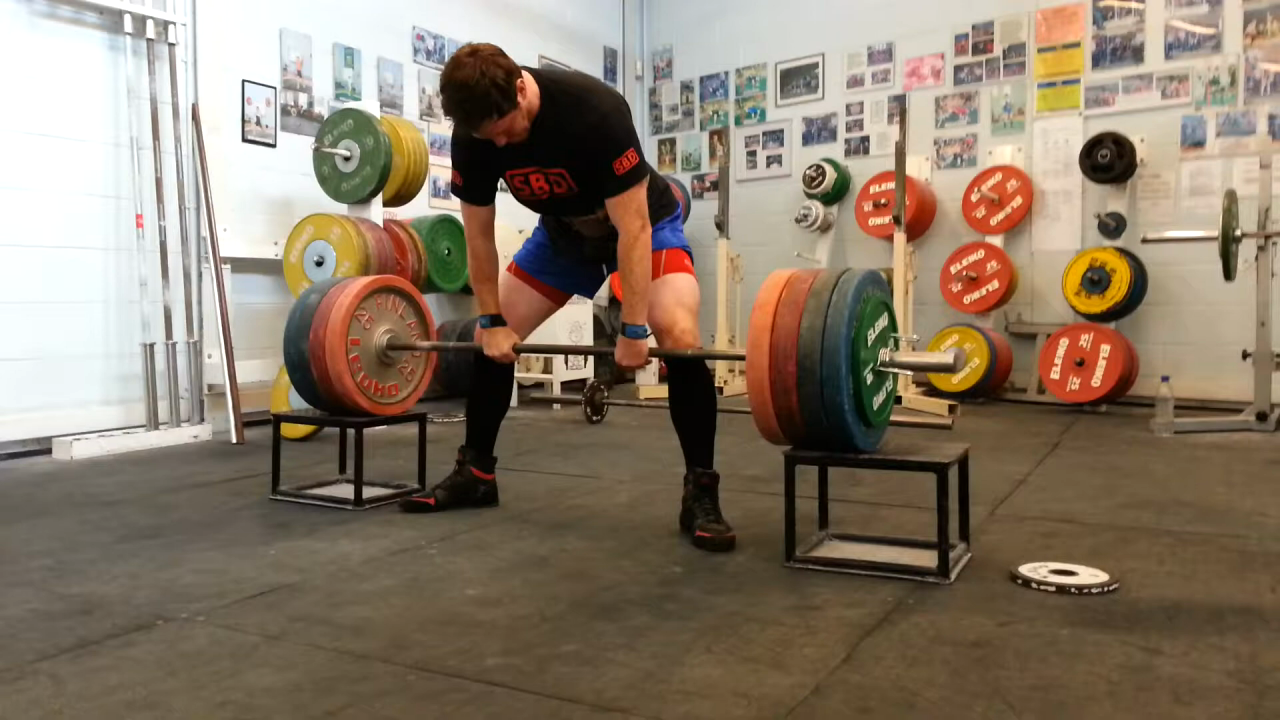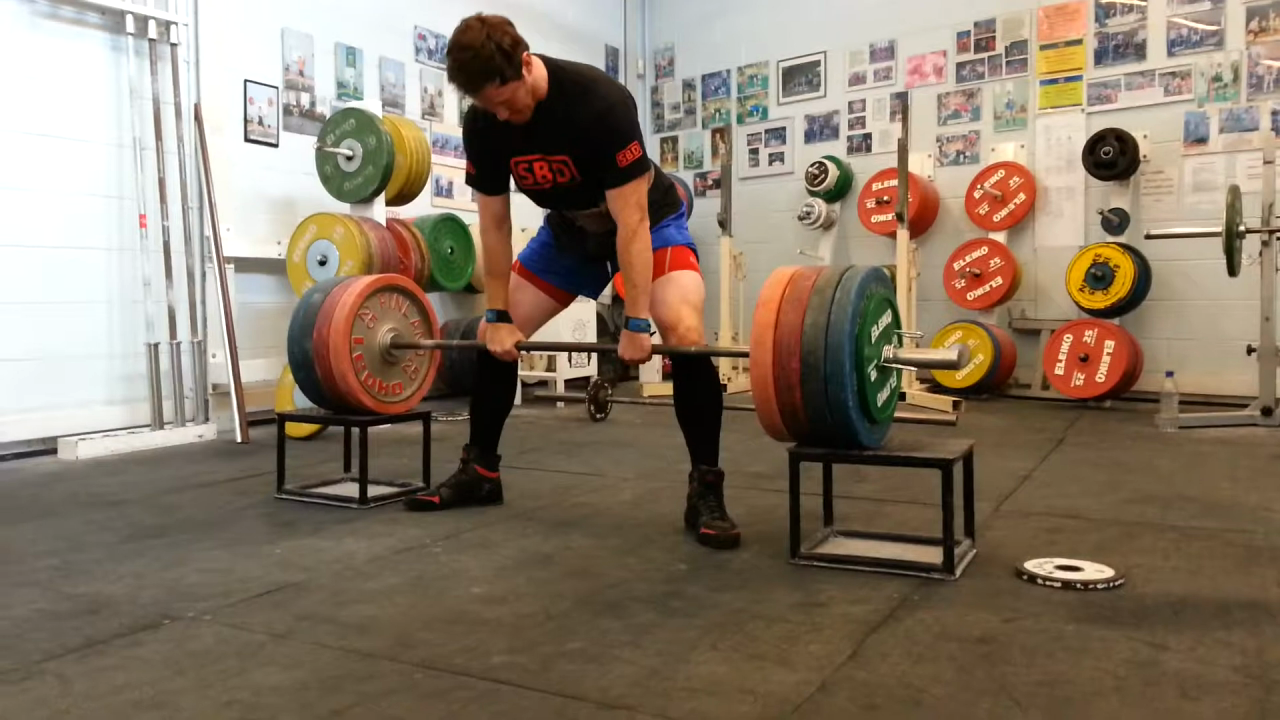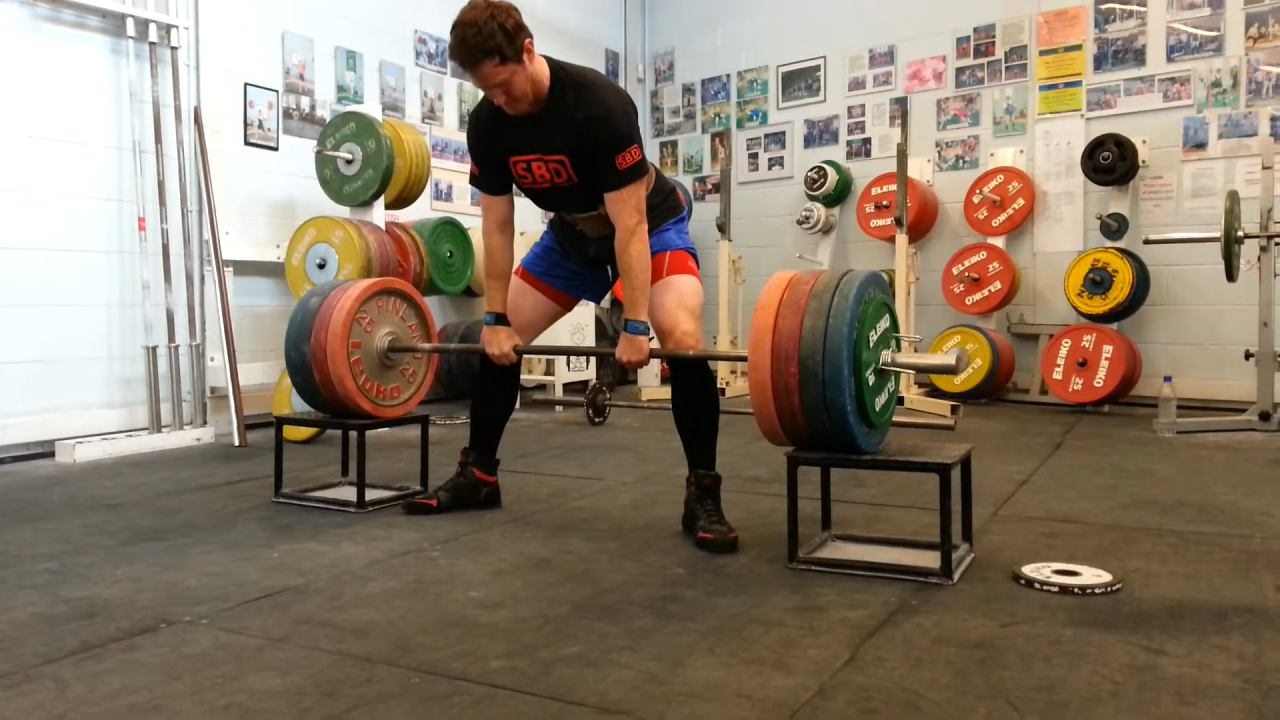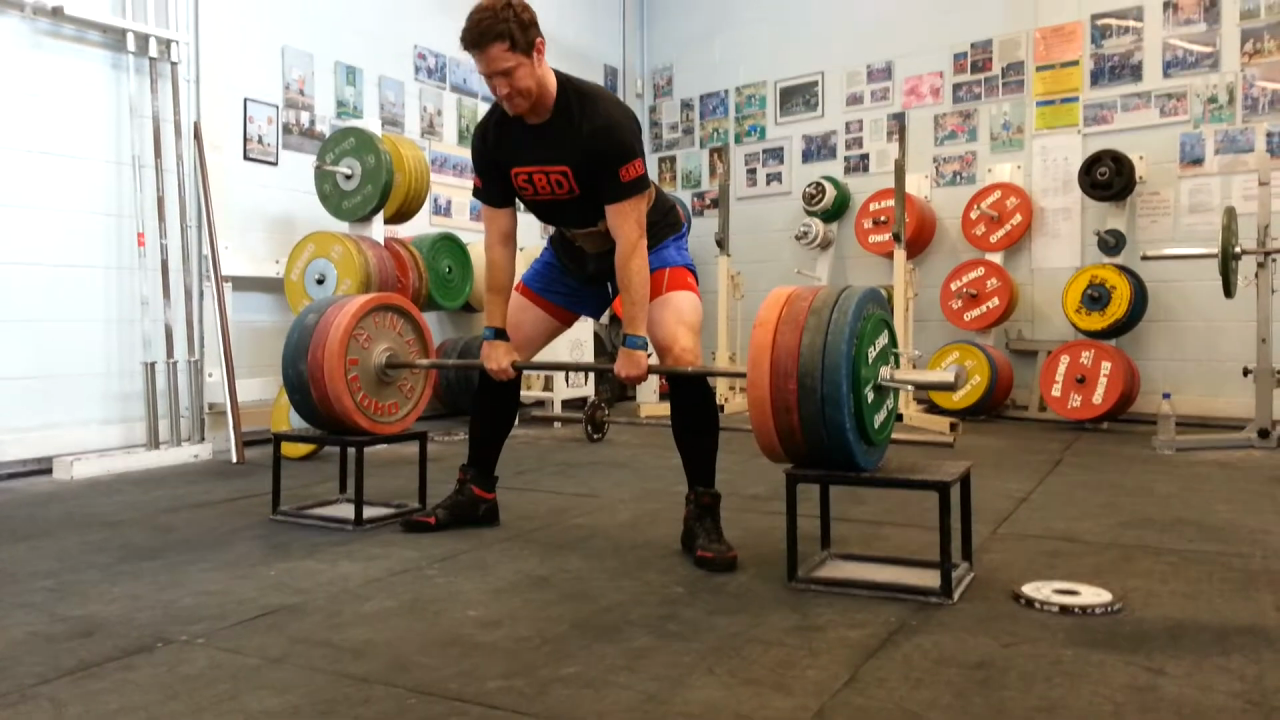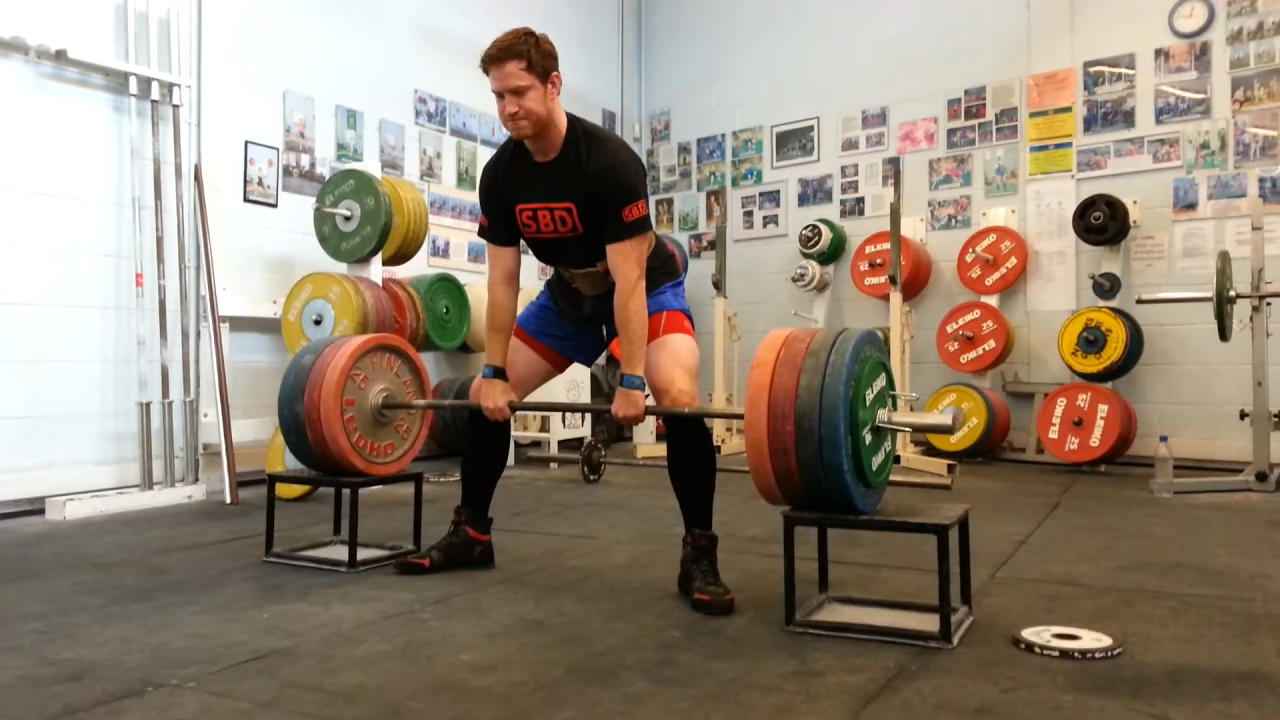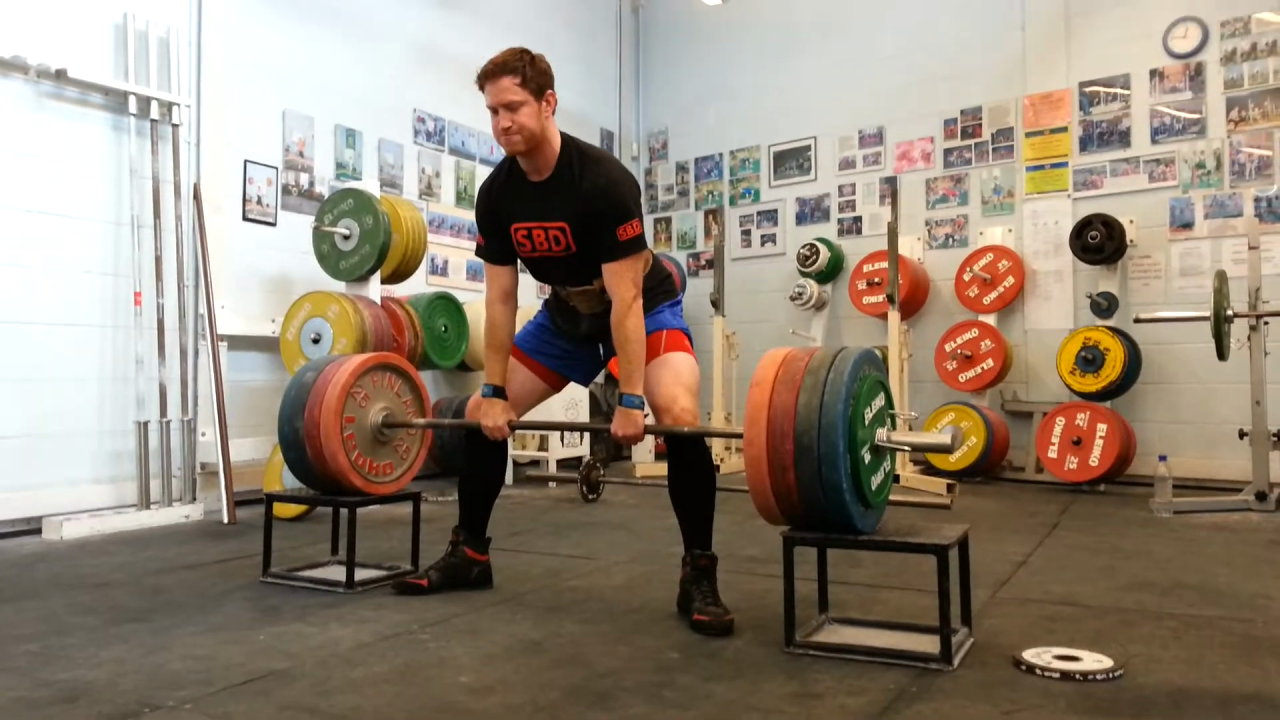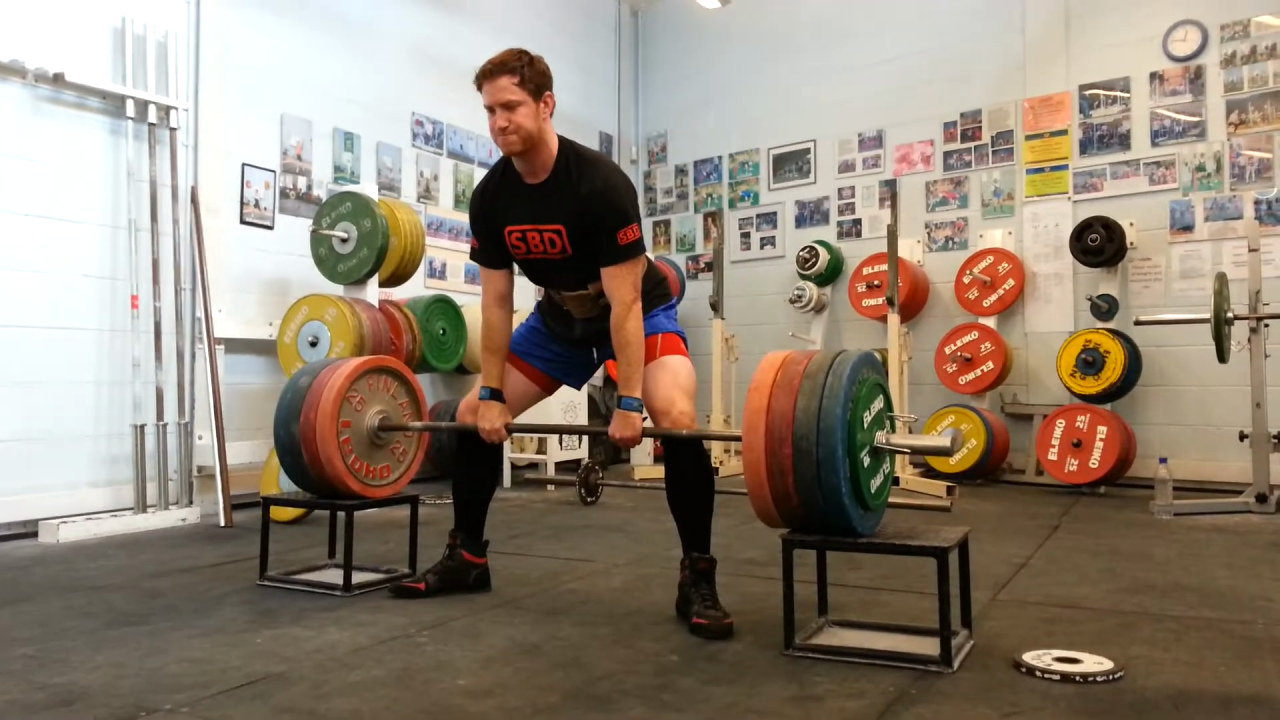
dt=0.4s
person 1, frame 1
left shoulder: (594, 110)
right shoulder: (472, 136)
left elbow: (632, 228)
right elbow: (479, 234)
left wrist: (633, 331)
right wrist: (490, 320)
left hip: (642, 223)
right hip: (563, 229)
left knee: (679, 336)
right knee: (494, 337)
left ankle: (701, 493)
right ankle: (475, 472)
person 1, frame 2
left shoulder: (600, 102)
right shoulder: (482, 124)
left elbow: (632, 221)
right elbow: (494, 224)
left wrist: (636, 323)
right wrist: (497, 315)
left hip: (648, 220)
right hip: (568, 228)
left knee: (685, 333)
right knee: (495, 336)
left ankle: (706, 490)
right ankle: (479, 470)
person 1, frame 3
left shoulder: (600, 106)
right shoulder: (486, 124)
left elbow: (630, 225)
right elbow: (497, 226)
left wrist: (635, 327)
right wrist: (495, 319)
left hip: (650, 225)
right hip: (571, 233)
left knee: (682, 338)
right knee: (497, 338)
left ankle: (703, 495)
right ankle: (478, 474)
person 1, frame 4
left shoulder: (604, 120)
right shoulder: (492, 135)
left elbow: (630, 238)
right elbow: (499, 239)
left wrist: (633, 341)
right wrist: (496, 333)
left hip: (649, 243)
right hip: (571, 250)
left knee: (680, 354)
right knee: (496, 359)
left ankle: (702, 512)
right ankle: (476, 491)
person 1, frame 5
left shoulder: (611, 162)
right shoulder: (500, 173)
left elbow: (630, 279)
right elbow: (502, 279)
left wrist: (631, 382)
right wrist: (494, 372)
left hip: (647, 290)
right hip: (568, 295)
left knee: (677, 396)
right knee: (486, 394)
left ankle: (699, 556)
right ankle: (471, 533)
person 1, frame 6
left shoulder: (603, 181)
right shoulder: (496, 194)
left elbow: (626, 298)
right elbow: (500, 298)
left wrist: (629, 401)
right wrist: (494, 390)
left hip: (644, 308)
right hip: (566, 313)
left knee: (678, 414)
right knee: (482, 413)
left ankle: (698, 576)
right ankle: (470, 553)
person 1, frame 7
left shoulder: (601, 185)
right shoulder: (490, 197)
left elbow: (624, 302)
right elbow: (496, 301)
left wrist: (628, 404)
right wrist: (490, 394)
left hip: (639, 313)
right hip: (558, 317)
left knee: (675, 417)
right knee: (472, 415)
left ankle: (697, 579)
right ankle: (466, 557)
